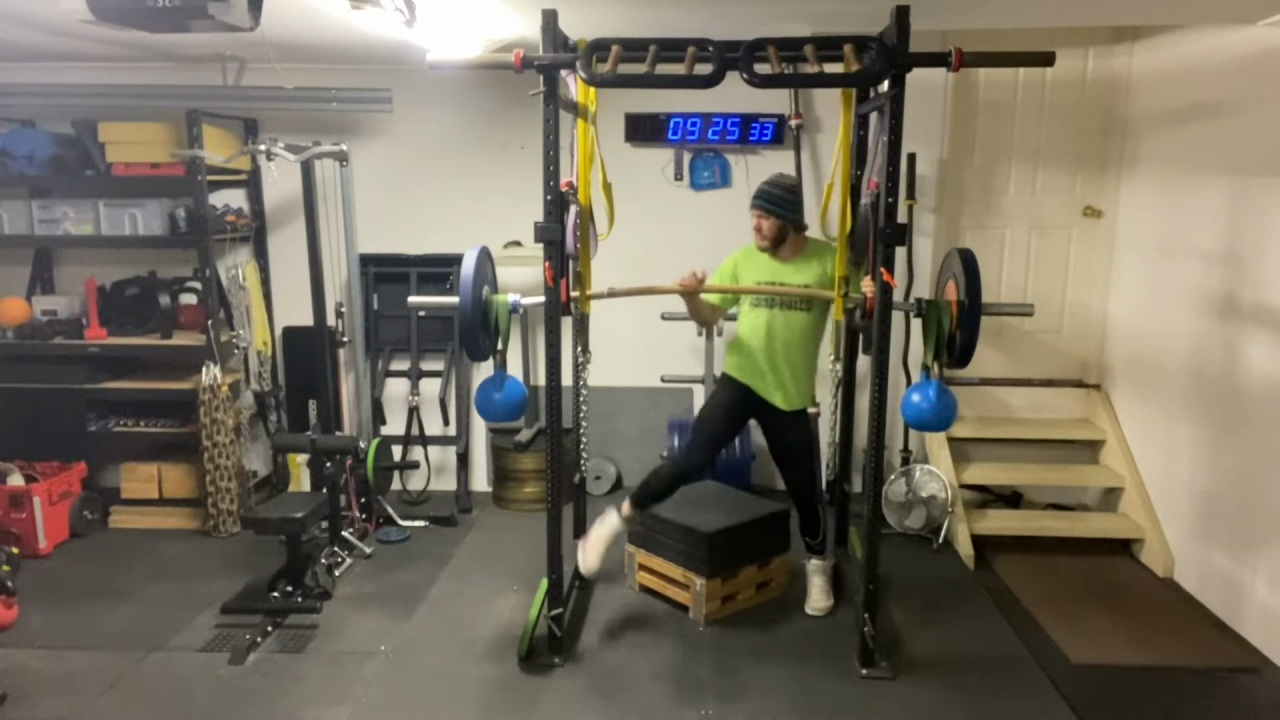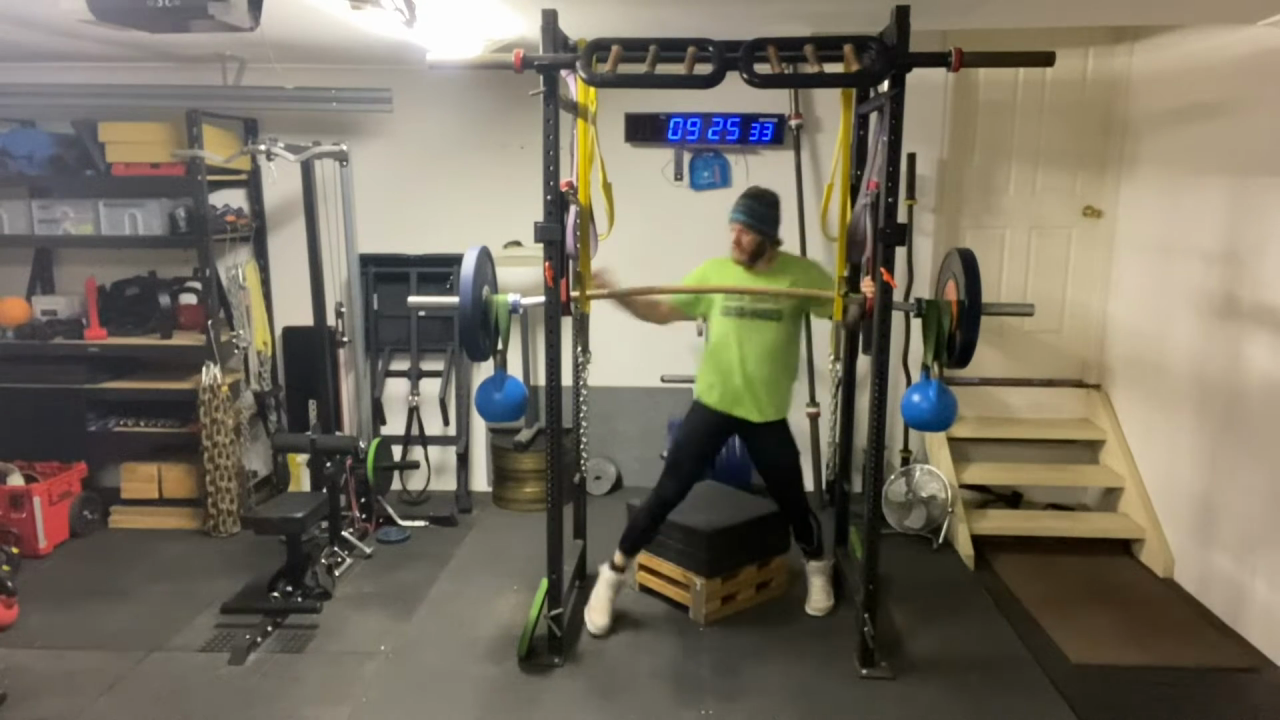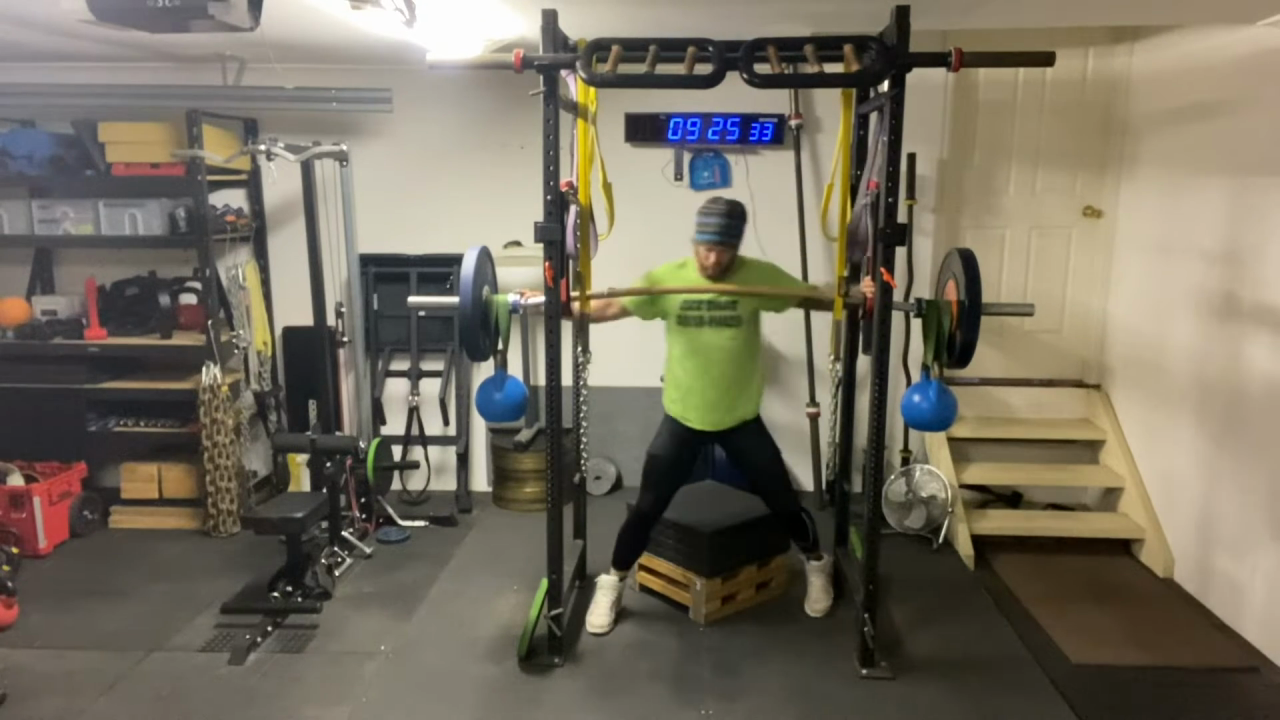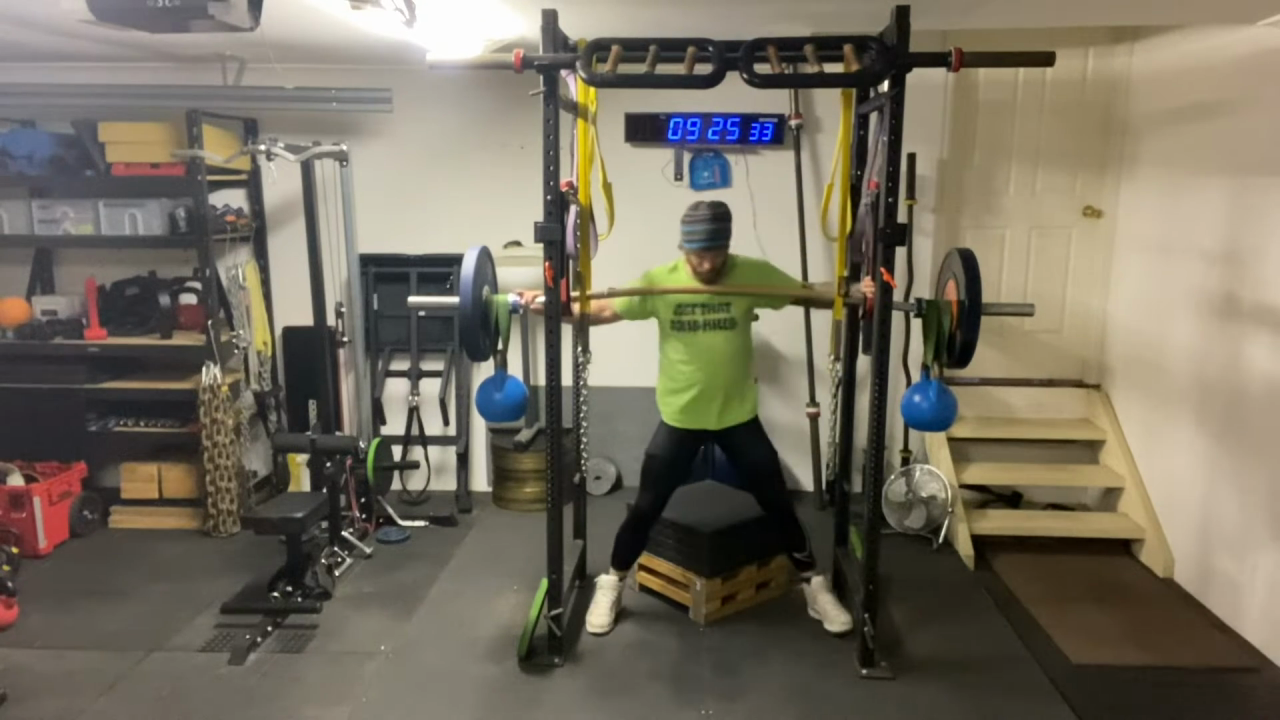
dt=0.2s
person 1, frame 1
left shoulder: (829, 260)
right shoulder: (743, 260)
right elbow: (708, 316)
left wrist: (870, 297)
right wrist: (691, 296)
left hip: (790, 395)
right hip: (741, 380)
left knee: (805, 490)
right knee: (692, 462)
left ankle: (818, 567)
right ankle: (618, 518)
person 1, frame 2
left shoulder: (802, 274)
right shoulder: (712, 272)
right elbow: (663, 312)
left wrist: (866, 296)
right wrist: (617, 293)
left hip: (766, 411)
right hip: (712, 404)
left knee: (792, 501)
right knee: (668, 493)
left ankle: (817, 568)
right ankle: (612, 575)
person 1, frame 3
left shoulder: (760, 276)
right shoulder: (668, 278)
left elbow: (813, 298)
right elbow: (607, 307)
left wrist: (854, 296)
left hip: (741, 418)
right hip: (682, 415)
left knee: (783, 500)
right knee: (649, 507)
left ankle: (817, 565)
right ankle: (612, 585)
person 1, frame 4
left shoulder: (753, 274)
right shoulder: (658, 282)
left elbow: (807, 293)
right elbow: (601, 310)
left wrist: (853, 293)
left hip: (738, 417)
right hip: (680, 417)
left knee: (778, 505)
right knee: (646, 508)
left ankle: (815, 586)
right ankle: (611, 585)
